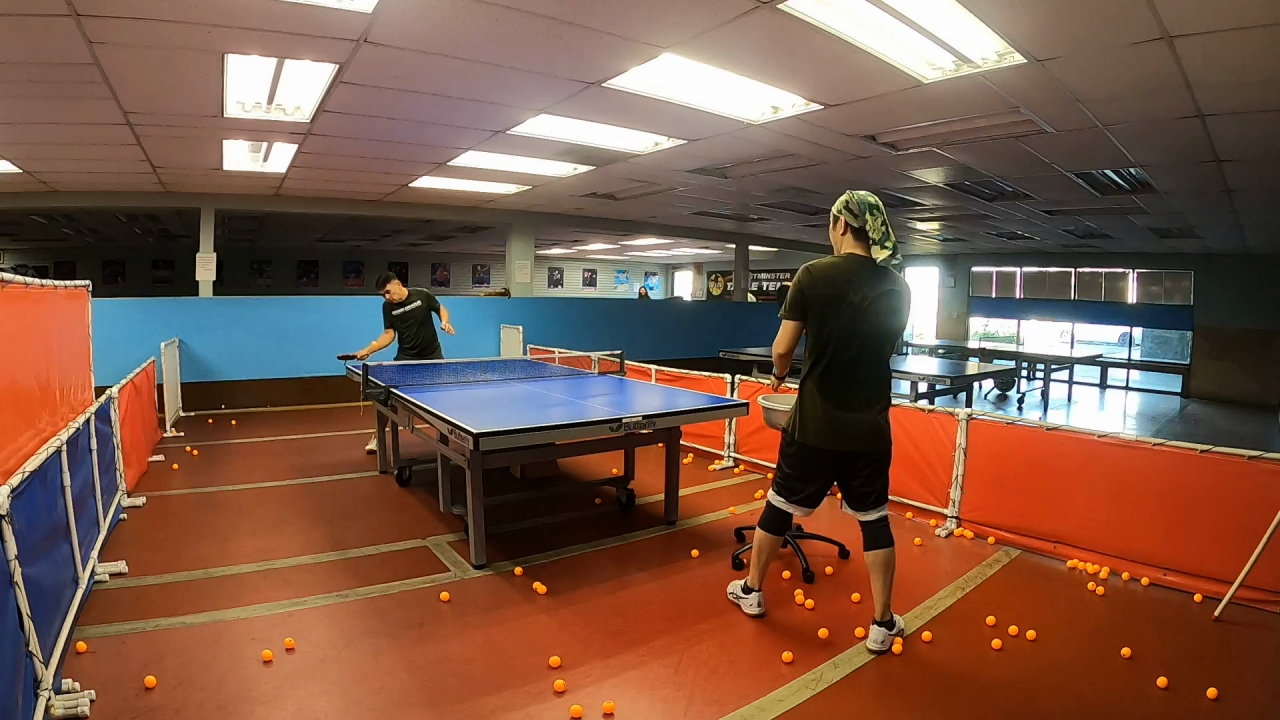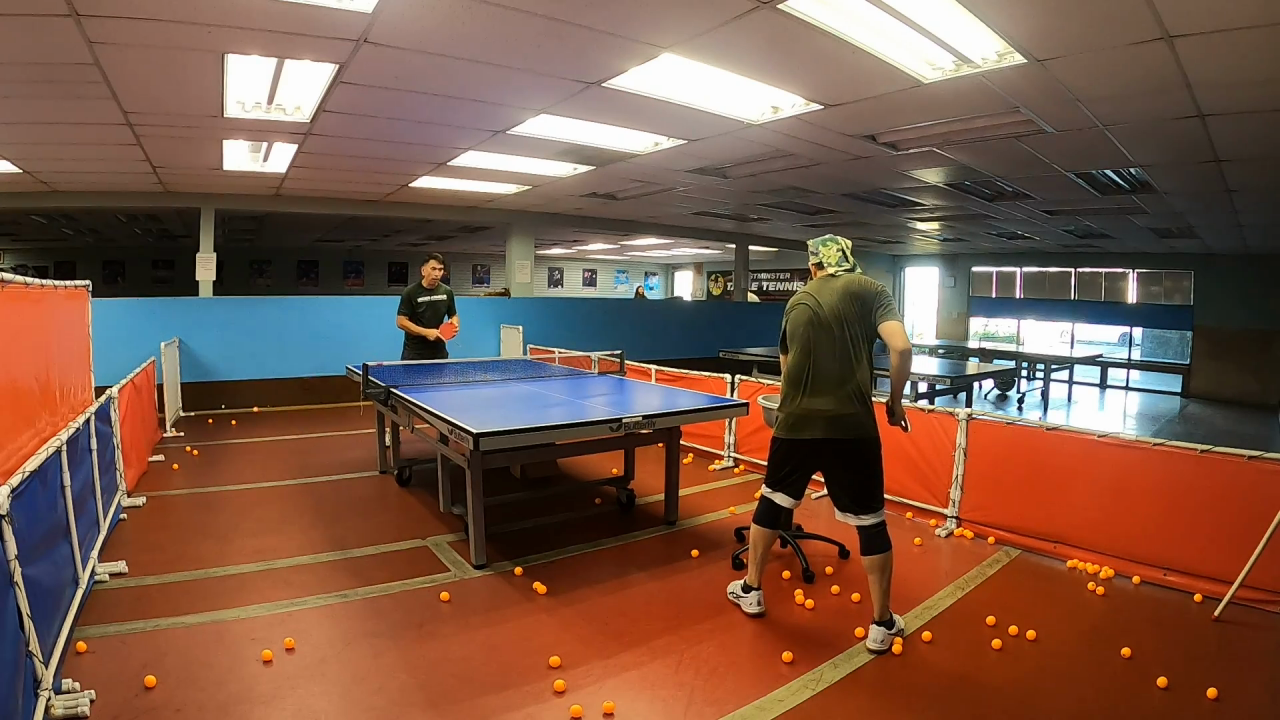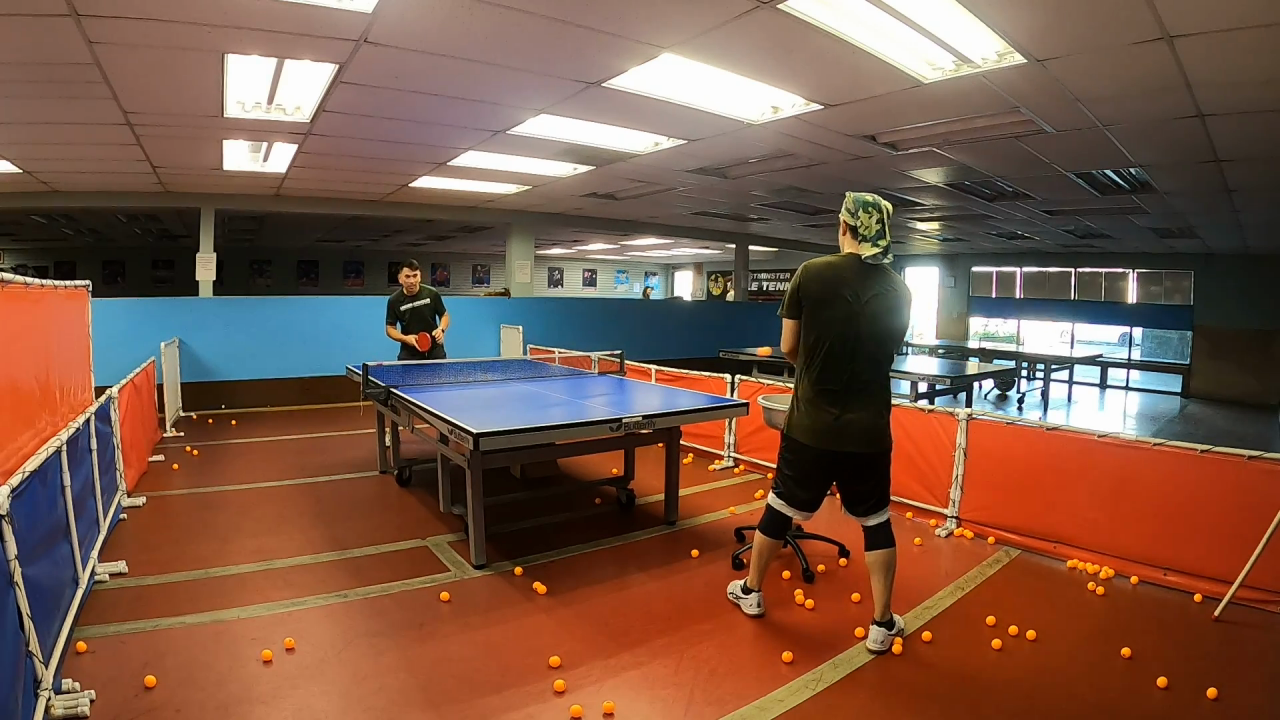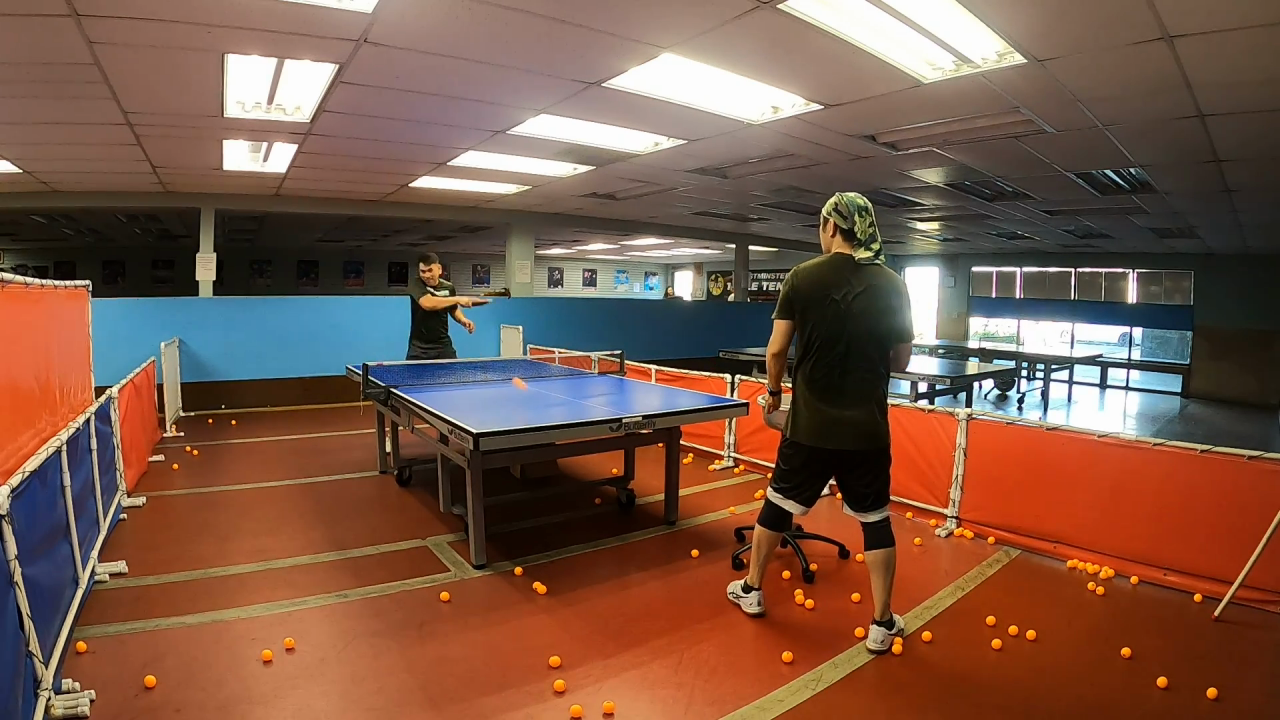
dt=1s
person 1, frame 1
left shoulder: (814, 275)
right shoulder: (897, 288)
left elbow: (782, 349)
left wrist: (780, 373)
left hip: (814, 425)
right hip: (870, 429)
left knee: (780, 506)
right knee: (874, 520)
left ankle: (752, 590)
right ankle: (882, 624)
person 1, frame 2
left shoulder: (798, 300)
right shoulder: (870, 289)
right elbow: (901, 348)
right wrist: (895, 400)
left hip: (795, 420)
right hip: (851, 423)
left knee: (773, 501)
right knee: (870, 521)
left ankle: (751, 589)
right ankle: (882, 624)
person 1, frame 3
left shoulder: (811, 273)
right shoulder: (896, 289)
left elbow: (788, 347)
left hip: (811, 424)
right hip: (868, 430)
left knee: (781, 507)
right knee: (875, 522)
left ankle: (750, 591)
right ankle: (882, 625)
person 1, frame 4
left shoulder: (802, 277)
right shoulder: (892, 285)
left elbow: (776, 349)
right elbow: (900, 361)
left wrist: (773, 389)
left hip: (809, 423)
right hip: (866, 428)
left knee: (778, 504)
right knee: (875, 520)
left ankle: (751, 589)
right ankle: (882, 624)
